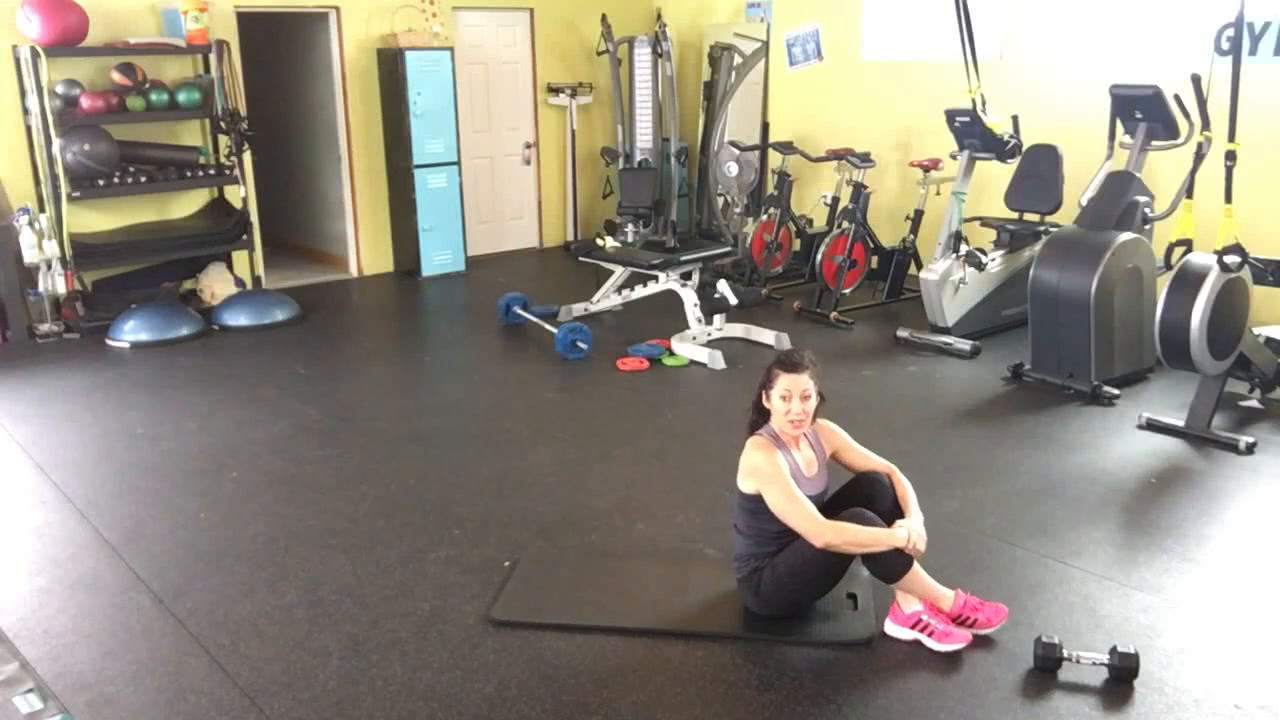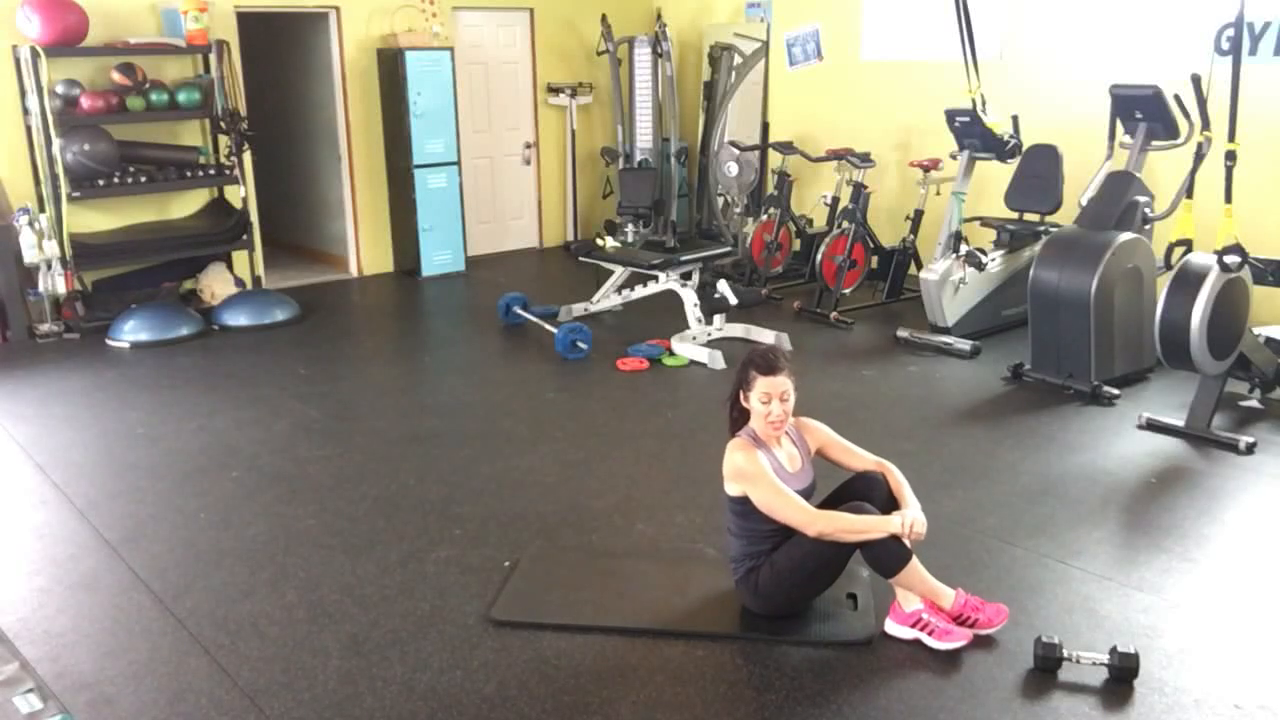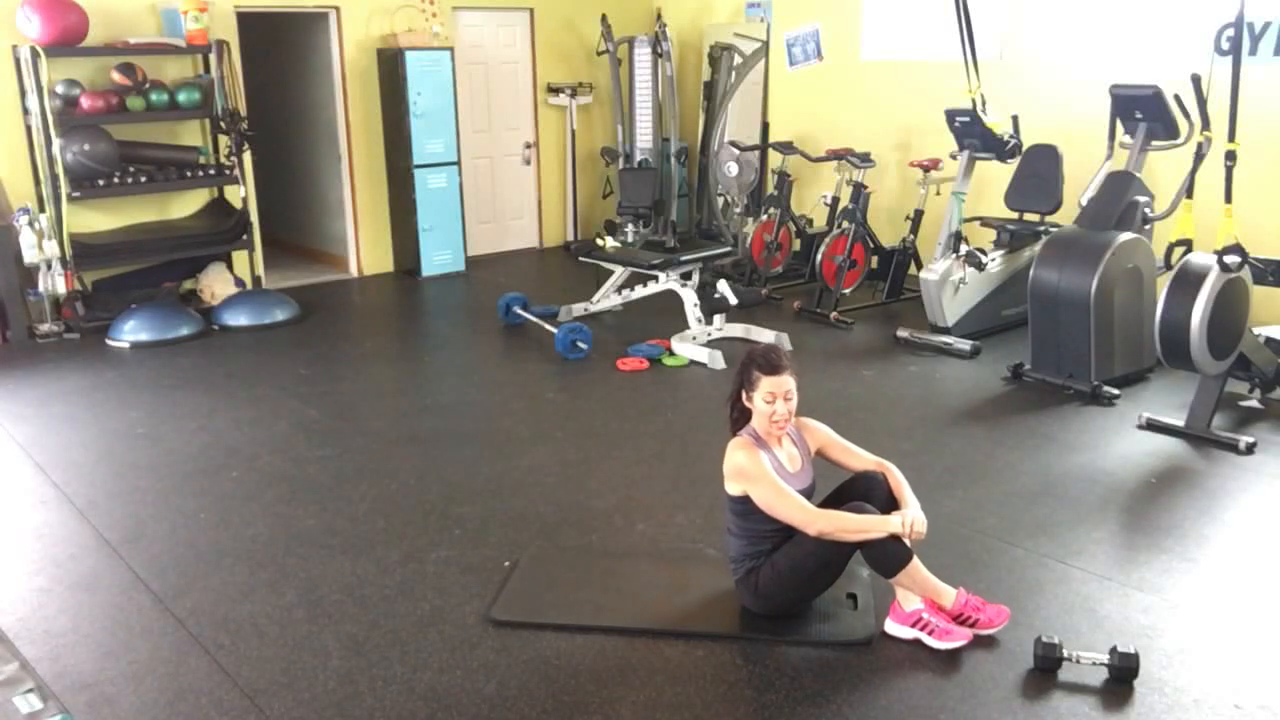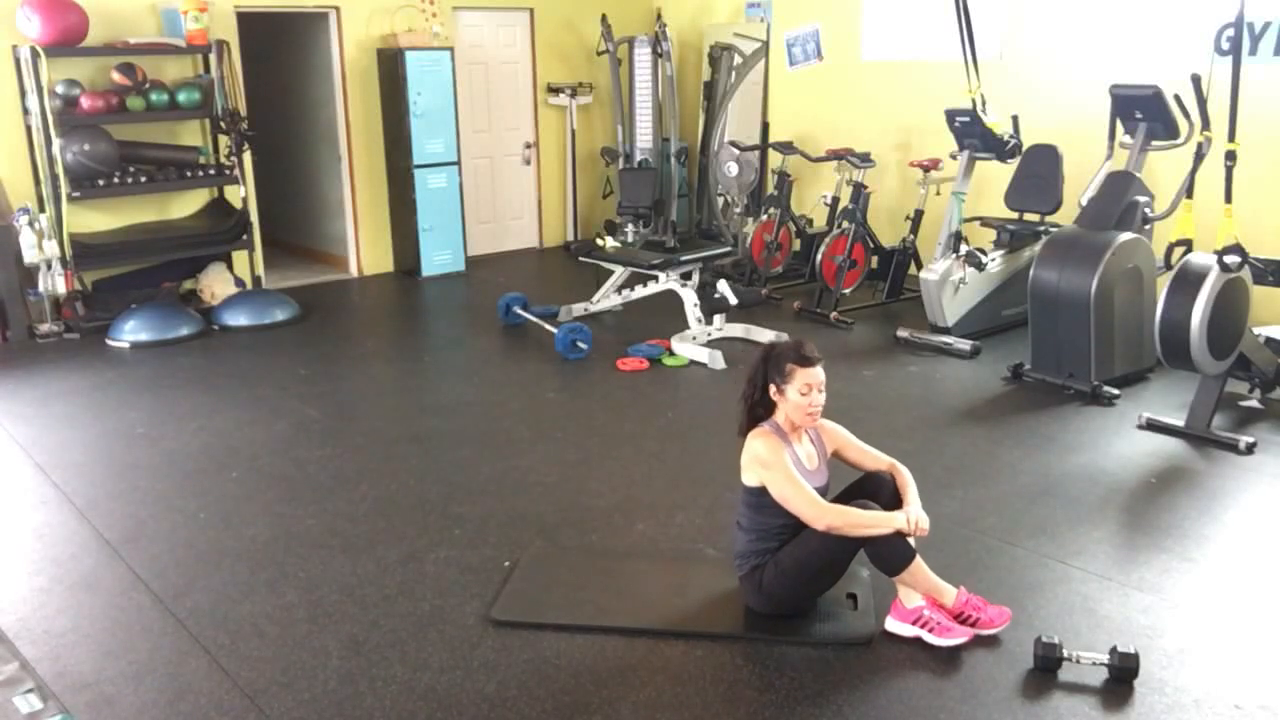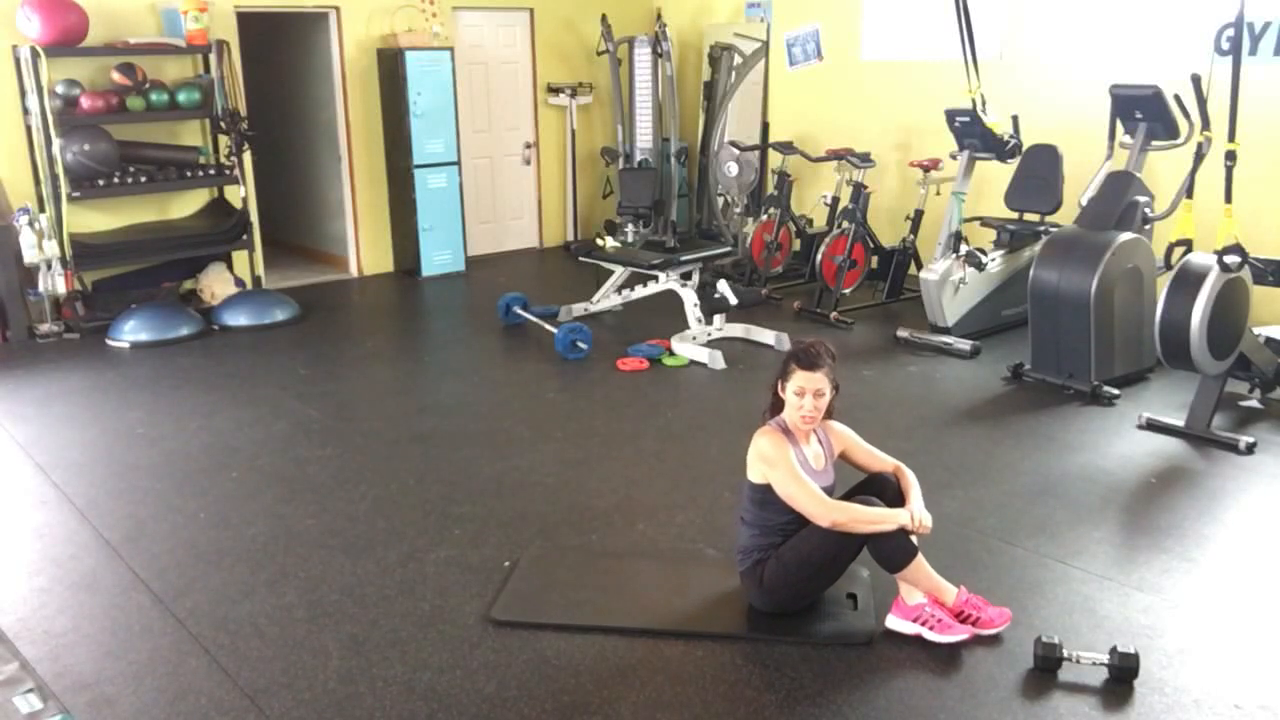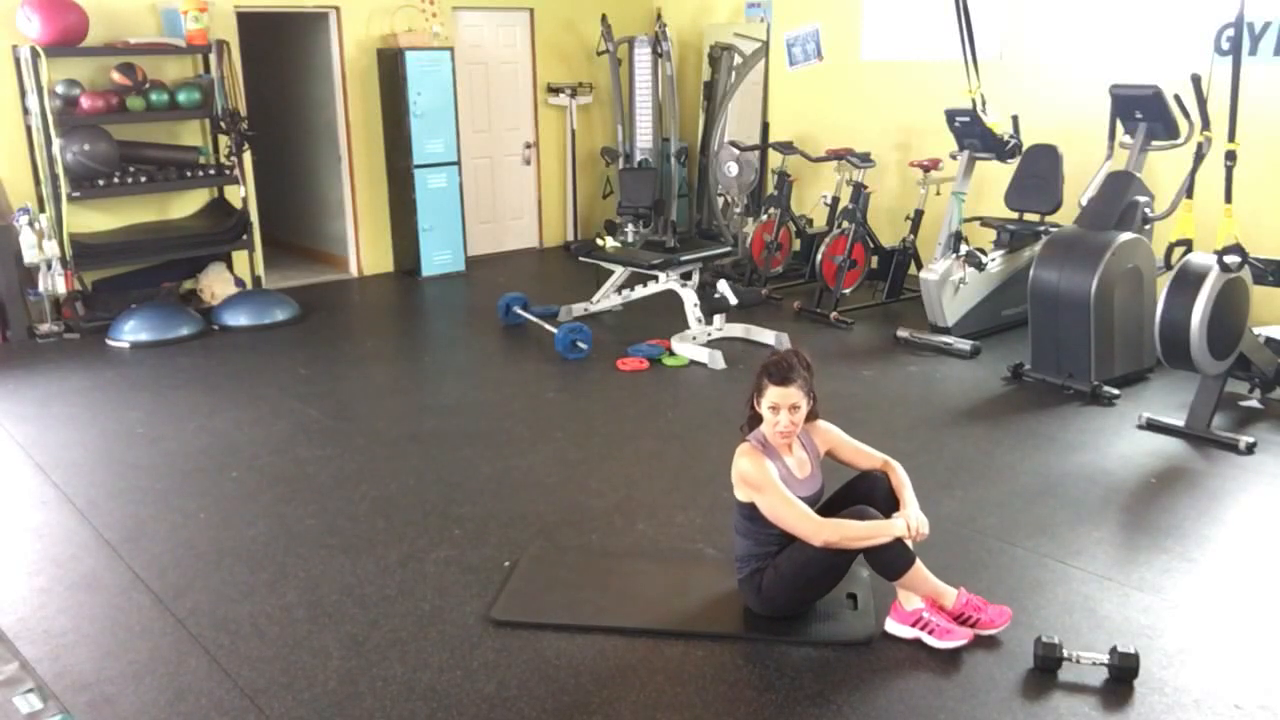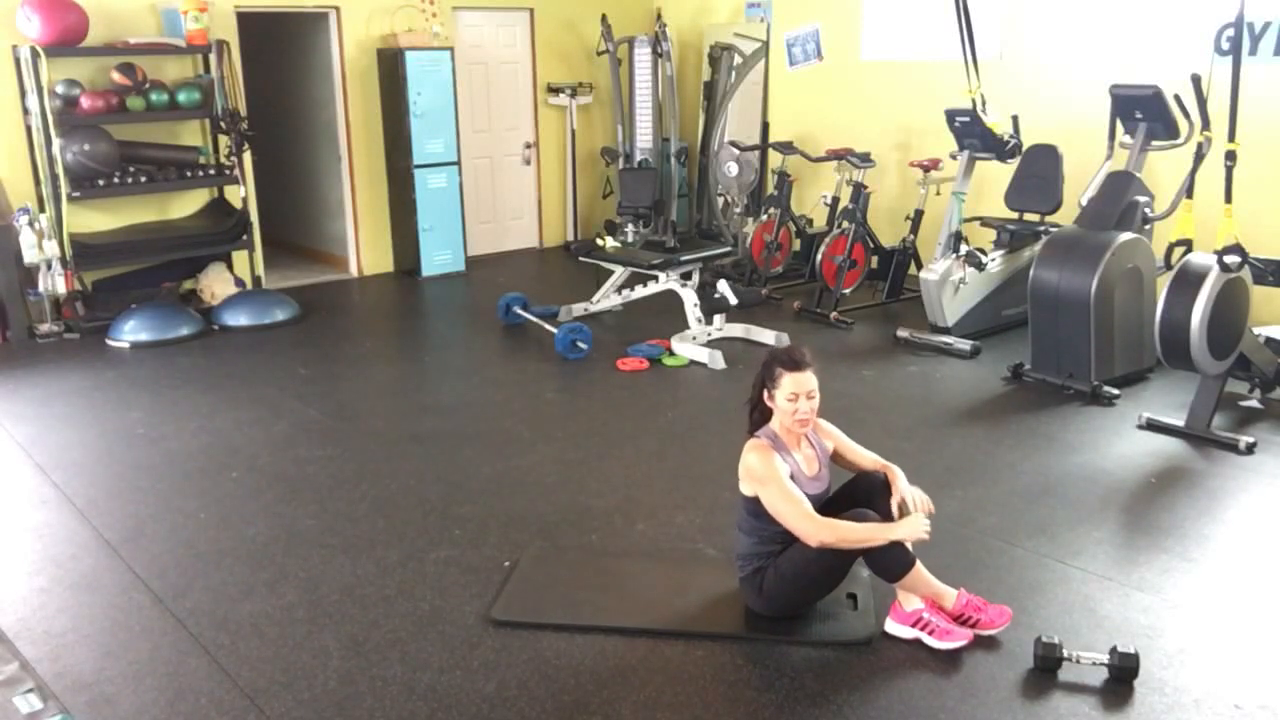
dt=0.7s
person 1, frame 1
left shoulder: (820, 433)
right shoulder: (762, 455)
left elbow: (892, 474)
right elbow: (822, 535)
left wrist: (914, 520)
right wrist: (899, 537)
left hip: (799, 555)
right hip: (765, 584)
left knee: (874, 485)
right knee: (858, 523)
left ankle: (908, 611)
right ankle: (948, 604)
person 1, frame 2
left shoulder: (804, 430)
right shoulder: (743, 456)
left elbow: (883, 467)
right elbow: (815, 524)
left wrist: (911, 507)
right wrist: (893, 523)
left hip: (795, 556)
right hip: (763, 583)
left knee: (872, 484)
right knee: (858, 513)
left ankle: (909, 609)
right ankle: (947, 602)
person 1, frame 3
left shoulder: (804, 431)
right shoulder: (744, 456)
left elbow: (882, 467)
right elbow: (814, 523)
left wrist: (910, 507)
right wrist: (893, 524)
left hip: (796, 553)
right hip: (762, 583)
left knee: (871, 484)
right knee: (859, 516)
left ankle: (909, 608)
right ankle: (948, 602)
person 1, frame 4
left shoulder: (821, 432)
right shoulder: (763, 446)
left elbow: (894, 468)
right elbow: (822, 518)
left wrist: (912, 505)
right wrist: (898, 520)
left hip: (801, 554)
right hip: (767, 581)
left knee: (880, 484)
right knee: (864, 514)
left ankle: (911, 607)
right ankle: (950, 601)
person 1, frame 5
left shoulder: (829, 433)
right shoulder: (769, 444)
left elbow: (899, 470)
right elbow: (827, 515)
left wrist: (915, 504)
right wrist: (901, 517)
left hip: (803, 555)
right hip: (769, 578)
left knee: (885, 485)
right knee: (866, 510)
left ankle: (912, 604)
right ankle: (950, 600)
person 1, frame 6
left shoulder: (815, 433)
right shoulder: (751, 462)
left elbow: (889, 465)
right elbow: (821, 533)
left wrist: (910, 507)
right wrist: (897, 526)
left hip: (800, 553)
right hip: (767, 584)
left knee: (875, 484)
right knee: (862, 520)
left ankle: (910, 608)
right ankle: (948, 601)
person 1, frame 7
left shoulder: (819, 432)
right shoulder: (760, 457)
left elbow: (884, 468)
right elbow: (816, 533)
left wrist: (904, 486)
right wrist: (896, 530)
left hip: (805, 554)
right hip: (768, 583)
left knee: (876, 485)
right knee: (863, 523)
left ankle: (910, 609)
right ankle: (948, 602)
